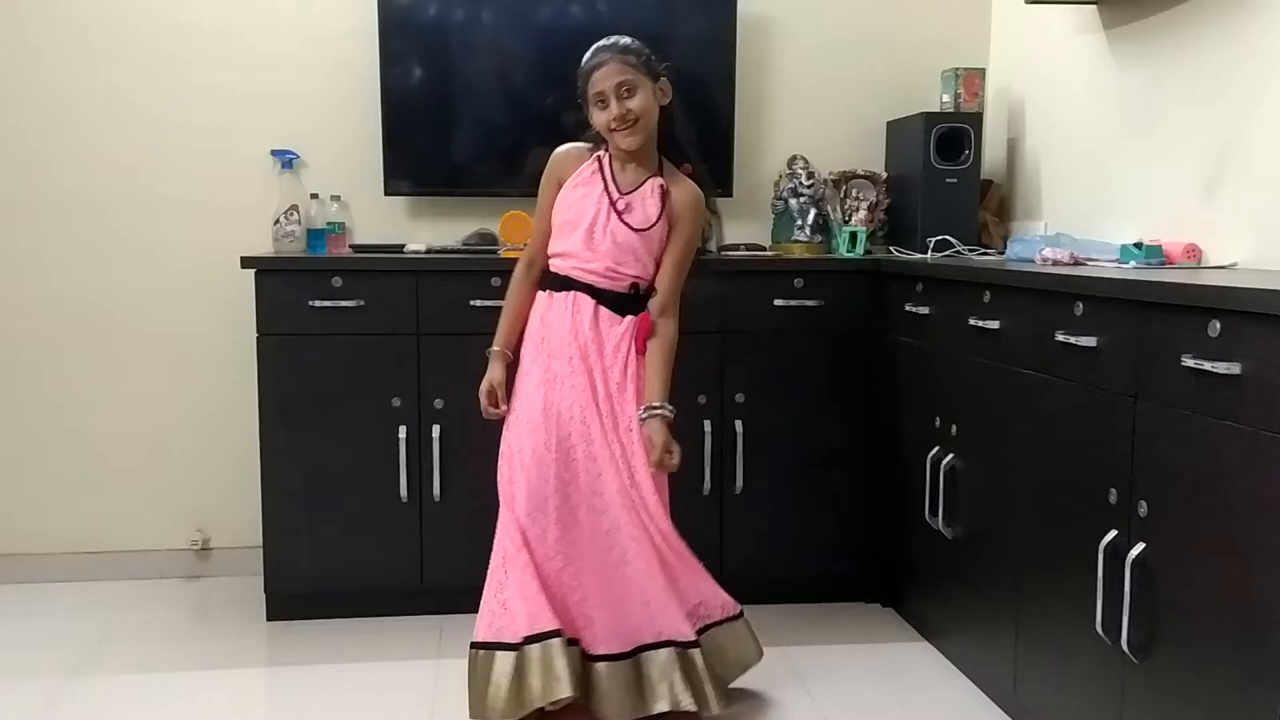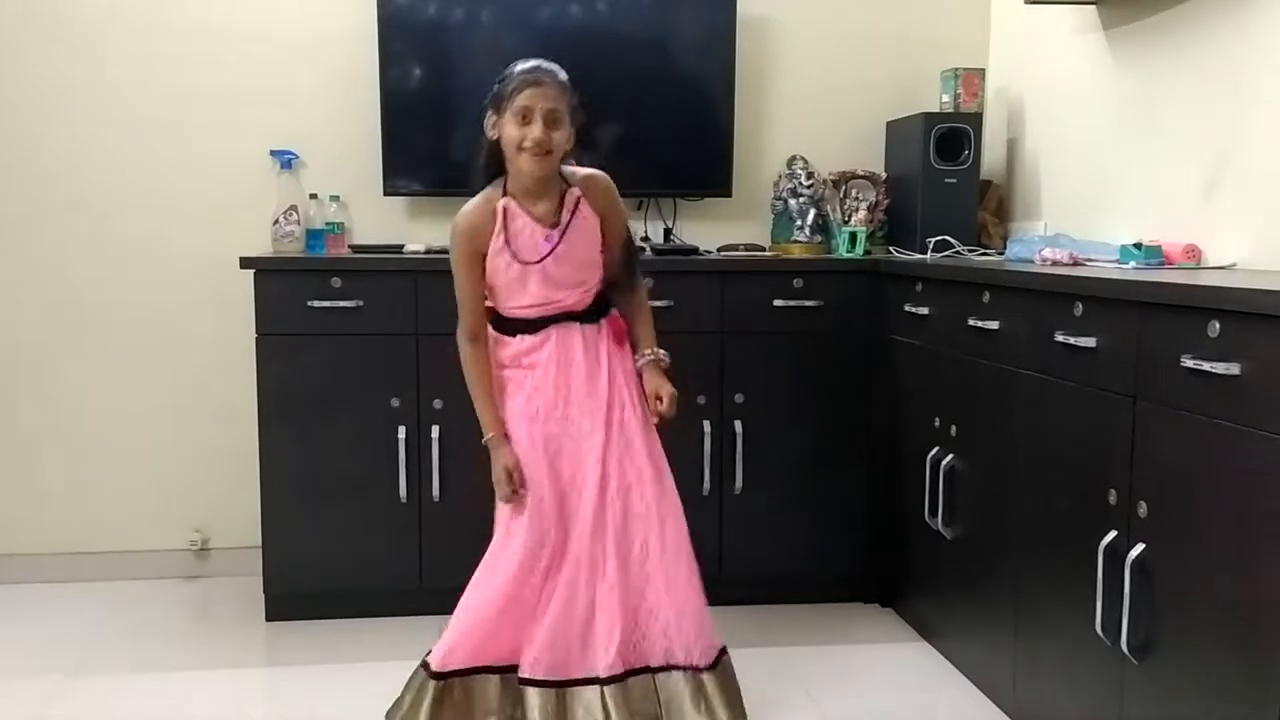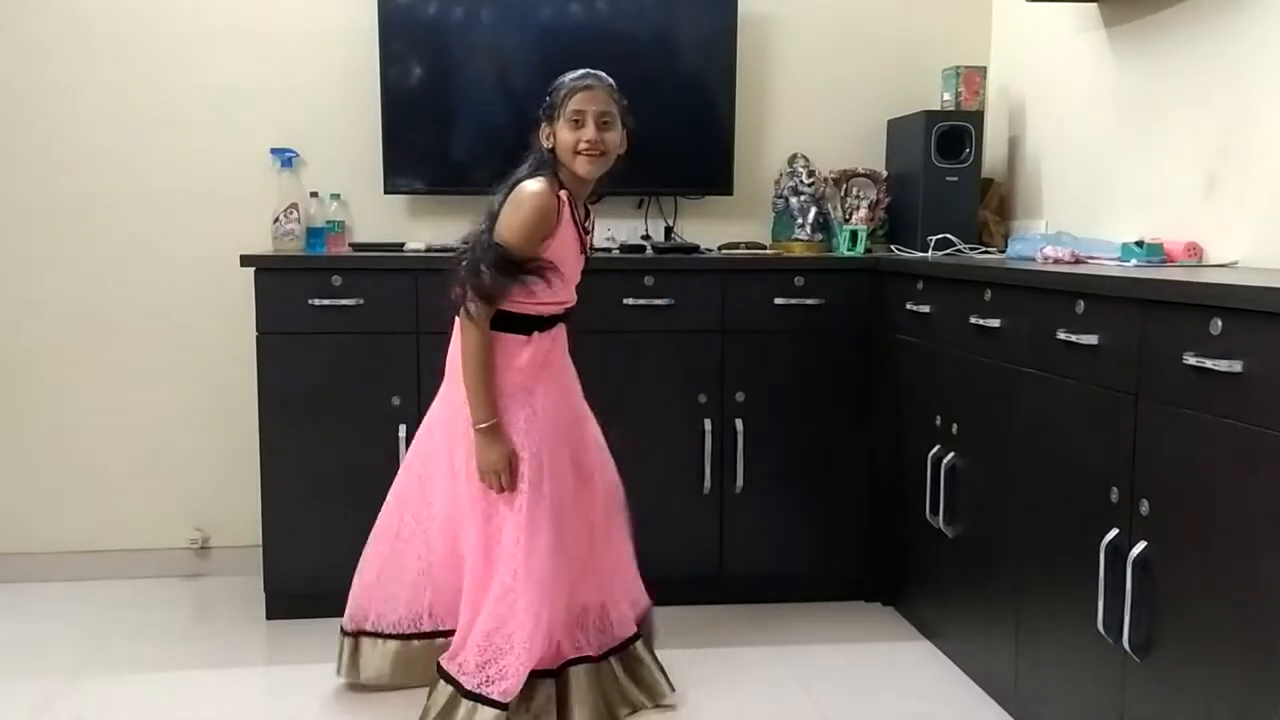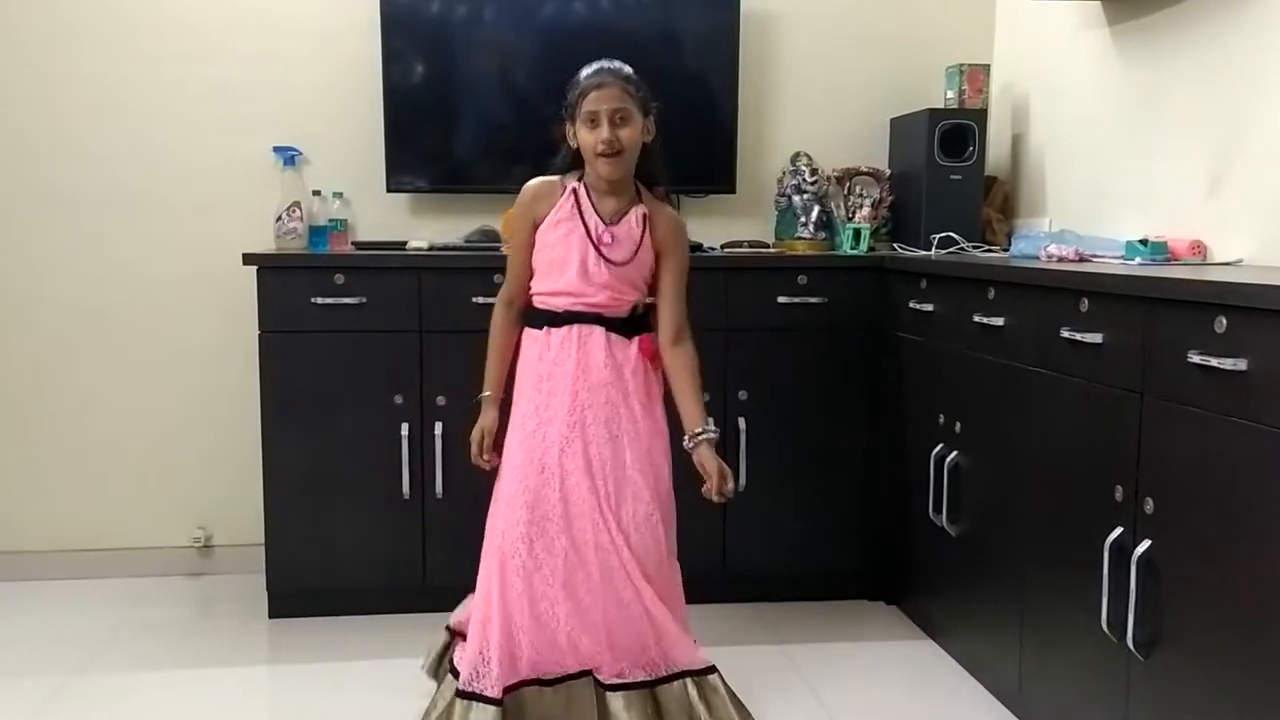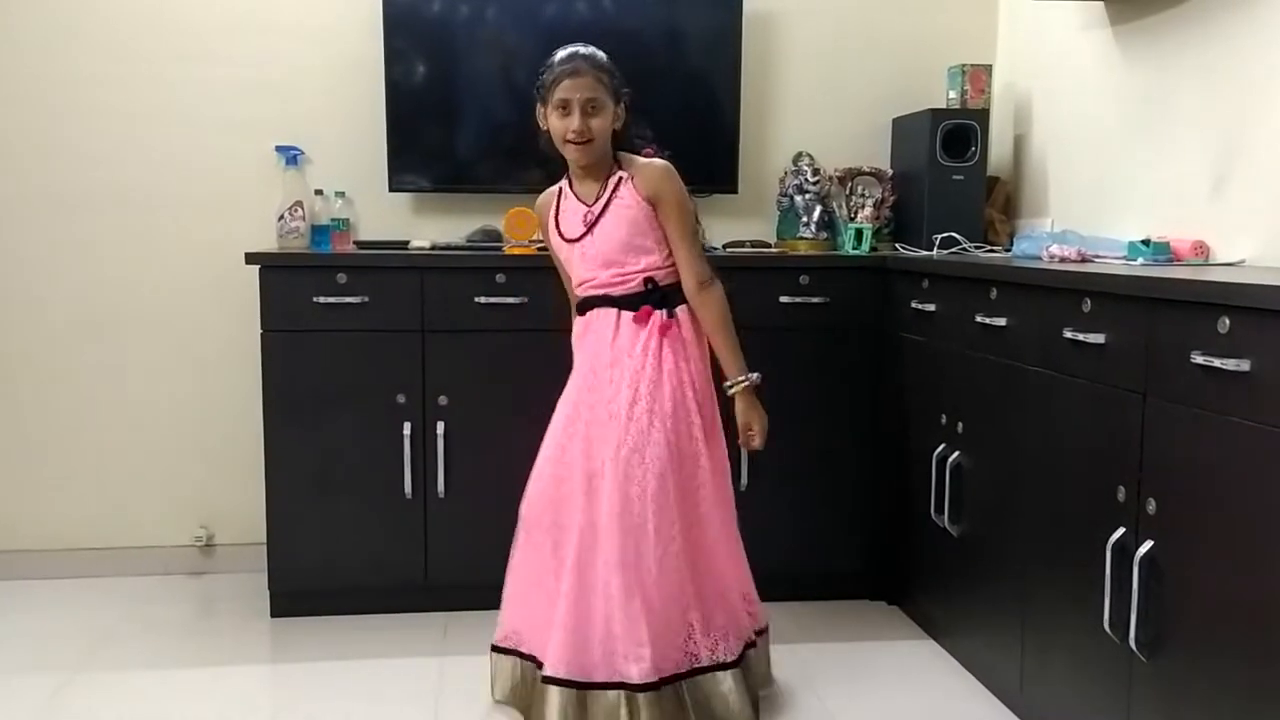
dt=0.5s
person 1, frame 1
left shoulder: (682, 197)
right shoulder: (567, 163)
left elbow: (664, 315)
right elbow: (530, 266)
left wrist: (656, 412)
right wrist: (500, 356)
left hip: (620, 360)
right hip: (551, 352)
left knee: (626, 518)
right knee: (541, 512)
person 1, frame 2
left shoulder: (597, 191)
right shoulder: (479, 221)
left elbow: (627, 278)
right elbow: (472, 335)
left wrist: (651, 362)
right wrist: (497, 440)
left hip: (605, 375)
right hip: (527, 385)
left knee: (627, 530)
right knee: (532, 541)
person 1, frame 3
left shoulder: (577, 208)
right shoulder: (536, 199)
right elbow: (477, 314)
right wrist: (487, 428)
left hip: (543, 371)
right hip: (503, 378)
left knee: (579, 504)
right knee: (521, 538)
left ankle: (559, 664)
person 1, frame 4
left shoulder: (662, 220)
right shoulder: (539, 197)
left elbow: (674, 335)
right elbow: (510, 303)
left wrist: (700, 436)
right wrist: (491, 404)
left hip: (626, 386)
right hip: (546, 384)
left knee: (634, 540)
right knee: (531, 539)
person 1, frame 5
left shoulder: (654, 178)
right shoulder: (549, 205)
left elbow: (701, 284)
left wrist: (741, 386)
right wrist: (583, 395)
left hip: (659, 359)
right hip: (597, 368)
left knee: (654, 520)
right knee: (566, 514)
